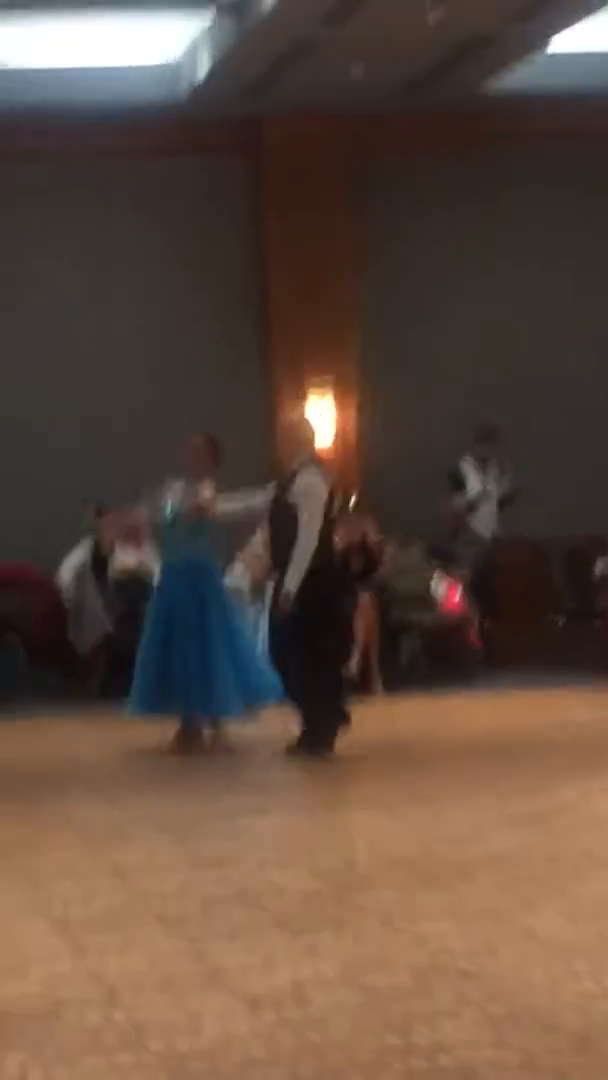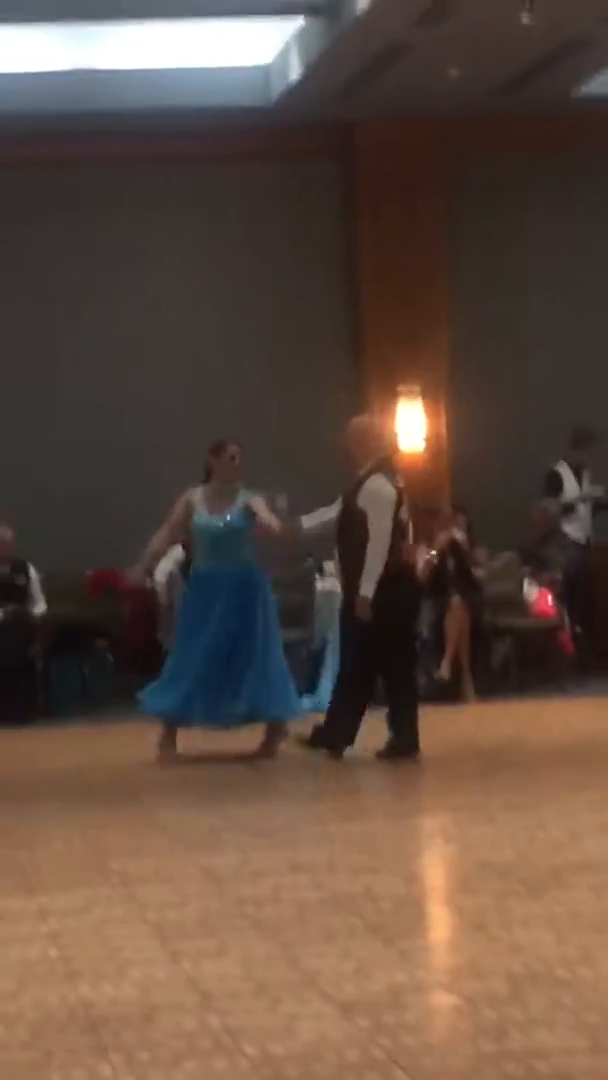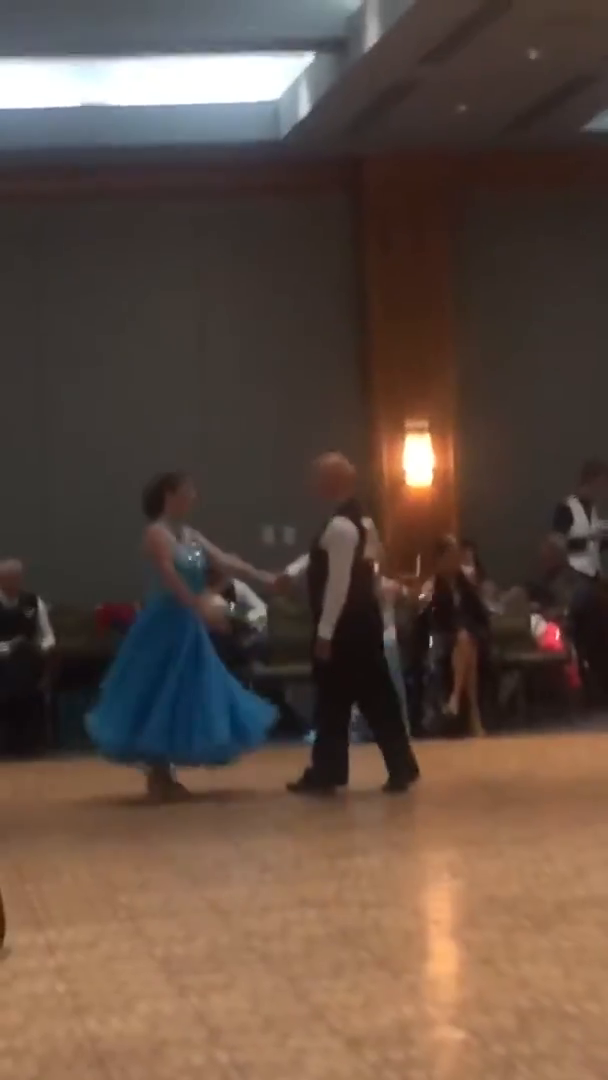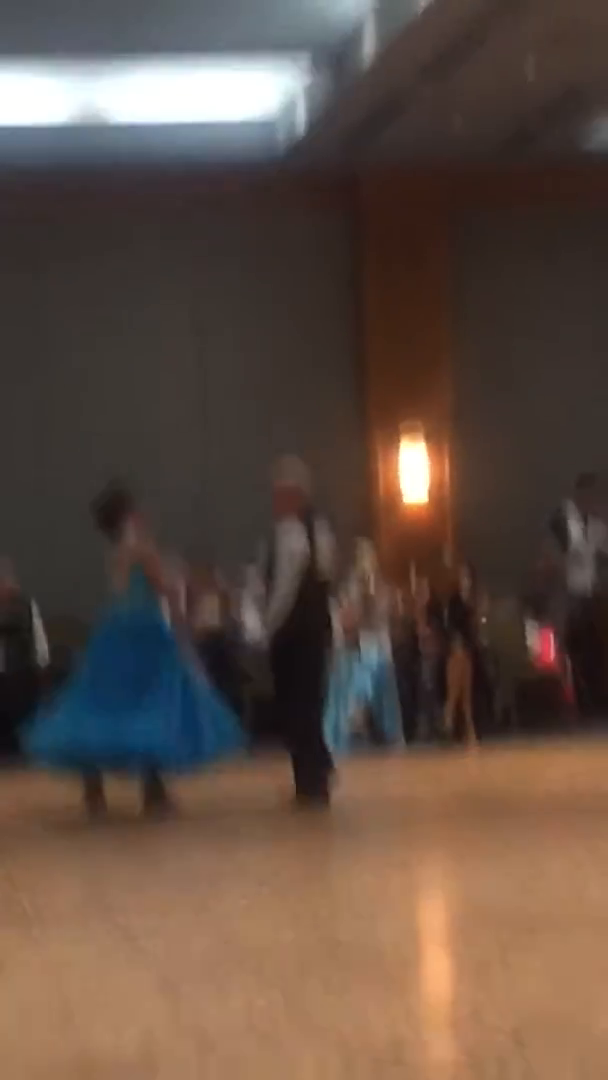
dt=0.3s
person 1, frame 1
left shoulder: (309, 479)
right shoulder: (296, 477)
left elbow: (308, 537)
right elbow: (272, 508)
left wrist: (289, 586)
left hip: (310, 583)
right hip: (298, 582)
left knee: (297, 654)
right knee: (305, 655)
left ankle: (320, 731)
right ankle: (318, 730)
person 1, frame 2
left shoulder: (378, 485)
right shoulder: (369, 482)
left elbow: (379, 542)
right elbow: (340, 513)
left wrist: (365, 593)
right wrist: (302, 526)
left hip: (381, 589)
right hip: (376, 587)
left knee: (359, 663)
right knee: (393, 662)
left ankle: (335, 735)
right ankle: (399, 738)
person 1, frame 3
left shoulder: (340, 526)
right shoulder: (356, 519)
left elbow: (338, 584)
right elbow: (321, 559)
left wrist: (324, 632)
right wrist: (292, 573)
left hip: (345, 626)
right hip: (363, 621)
left knee: (334, 700)
right knee: (375, 695)
left ankle: (328, 773)
right ankle: (401, 766)
person 1, frame 4
left shoulder: (292, 534)
right shoulder: (317, 530)
left elbow: (285, 590)
left wrist: (267, 632)
left hip: (295, 631)
right hip: (314, 627)
left knee: (297, 706)
right knee: (305, 704)
left ankle: (313, 785)
right ankle: (314, 774)
person 2, frame 1
left shoulder: (205, 490)
right shoulder: (174, 487)
left elbow: (204, 510)
right elbow: (151, 514)
left hip: (196, 576)
right hip: (174, 575)
left knee: (201, 648)
right knee: (169, 649)
left ankle: (208, 723)
right ankle: (192, 723)
person 2, frame 2
left shoulder: (248, 500)
right shoulder: (192, 497)
left elbow: (269, 522)
right elbow: (167, 534)
left wrist: (279, 530)
right wrist: (144, 567)
left hip: (242, 585)
right hip: (205, 585)
left knee: (252, 657)
right knee: (192, 659)
left ankle: (275, 728)
right ankle: (169, 735)
person 2, frame 3
left shoulder: (190, 535)
right shoulder: (156, 533)
left elbow: (226, 561)
right elbow: (169, 577)
left wrist: (267, 579)
right wrist: (200, 608)
left hip: (186, 623)
right hip: (164, 622)
left knee: (186, 694)
right knee: (159, 695)
left ankle: (161, 772)
right ankle: (157, 775)
person 2, frame 4
left shoulder: (121, 547)
right shoulder: (139, 543)
left elbow: (158, 579)
right elbow: (163, 586)
right wrist: (177, 623)
left hip: (119, 630)
right hip: (143, 631)
left knee: (112, 703)
right knee: (155, 704)
left ankle: (94, 787)
right ankle: (152, 789)
